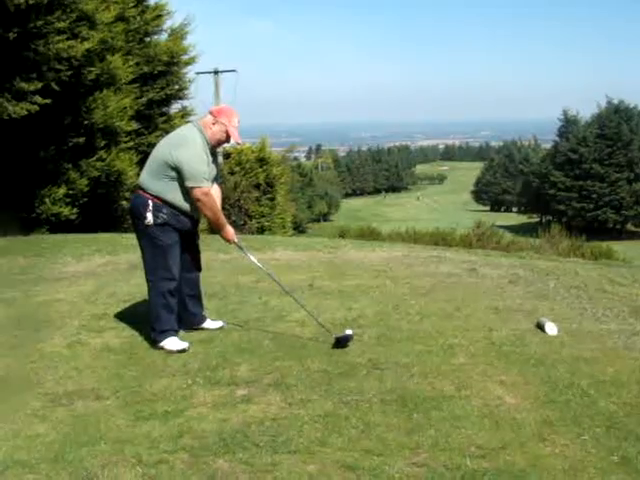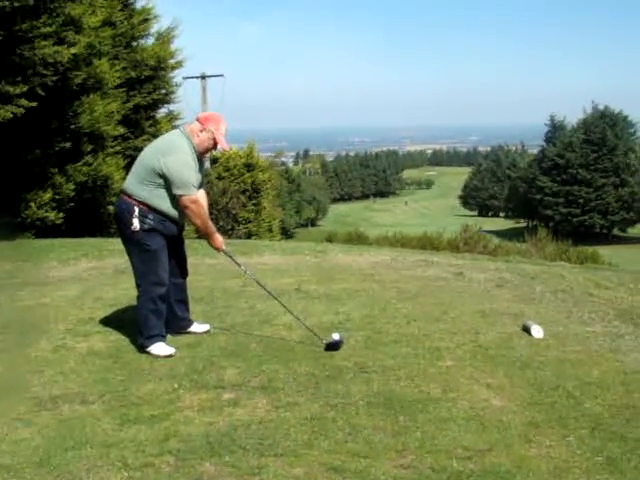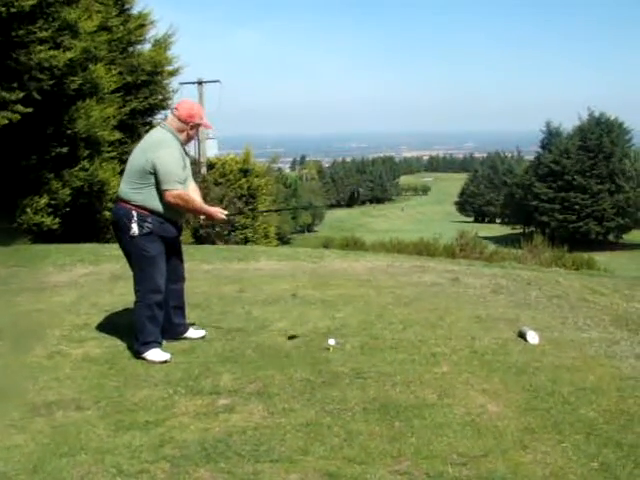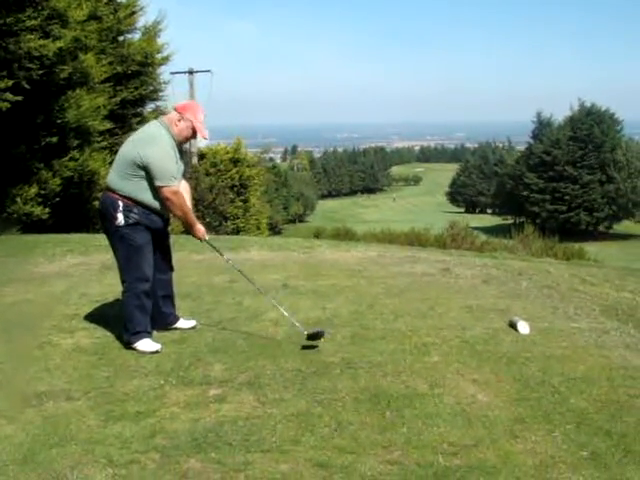
dt=1s
person 1, frame 1
left shoulder: (205, 144)
right shoulder: (190, 146)
left elbow: (213, 186)
right elbow: (201, 196)
left wrist: (218, 221)
right wrist: (223, 227)
left hip: (180, 214)
right hip: (156, 213)
left knee: (189, 268)
right knee: (165, 274)
left ankle: (192, 317)
right ankle: (164, 333)
person 1, frame 2
left shoulder: (191, 149)
right shoulder: (178, 153)
left elbow: (198, 192)
right elbow: (190, 203)
left wrist: (207, 230)
right wrist: (212, 235)
left hip: (163, 218)
right hip: (140, 218)
left knee: (176, 272)
right knee: (155, 279)
left ankle: (178, 321)
right ankle: (151, 338)
person 1, frame 3
left shoulder: (170, 141)
right shoulder: (165, 148)
left elbow: (188, 183)
right elbow: (174, 196)
left wrist: (204, 210)
right wrist: (207, 211)
left hip: (161, 222)
right hip: (140, 223)
left knee: (173, 277)
right knee: (152, 285)
left ankle: (174, 327)
right ankle: (146, 344)
person 1, frame 4
left shoulder: (168, 139)
right shoulder: (158, 144)
left elbow: (180, 182)
right elbow: (170, 194)
left wrist: (189, 217)
right wrist: (193, 225)
left hip: (148, 214)
right hip: (126, 214)
left knee: (162, 268)
right knee: (139, 276)
left ankle: (164, 318)
right ankle: (136, 334)
